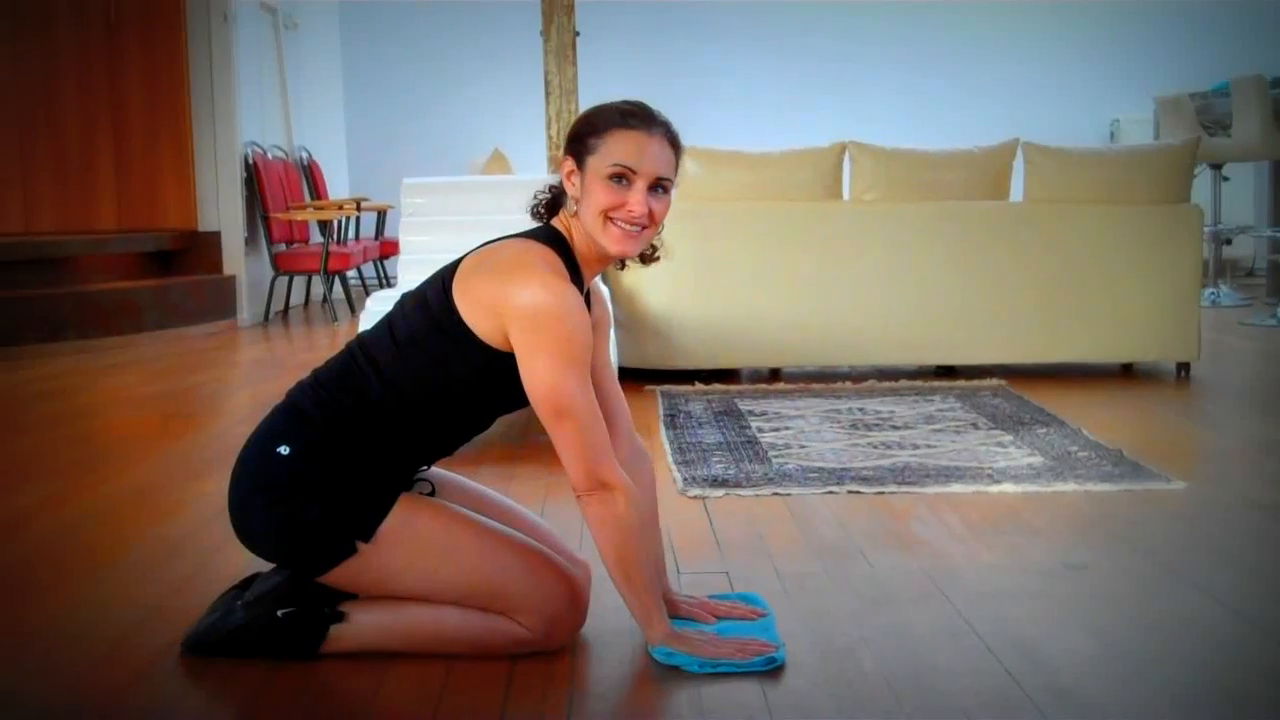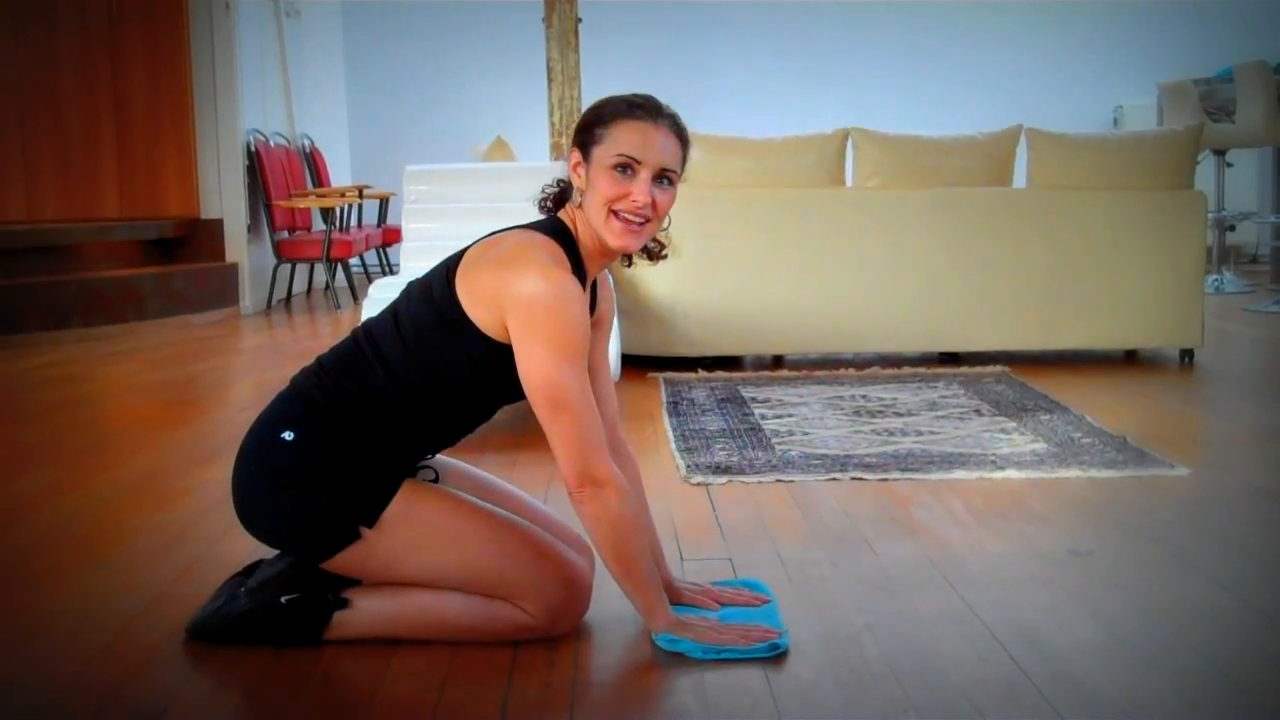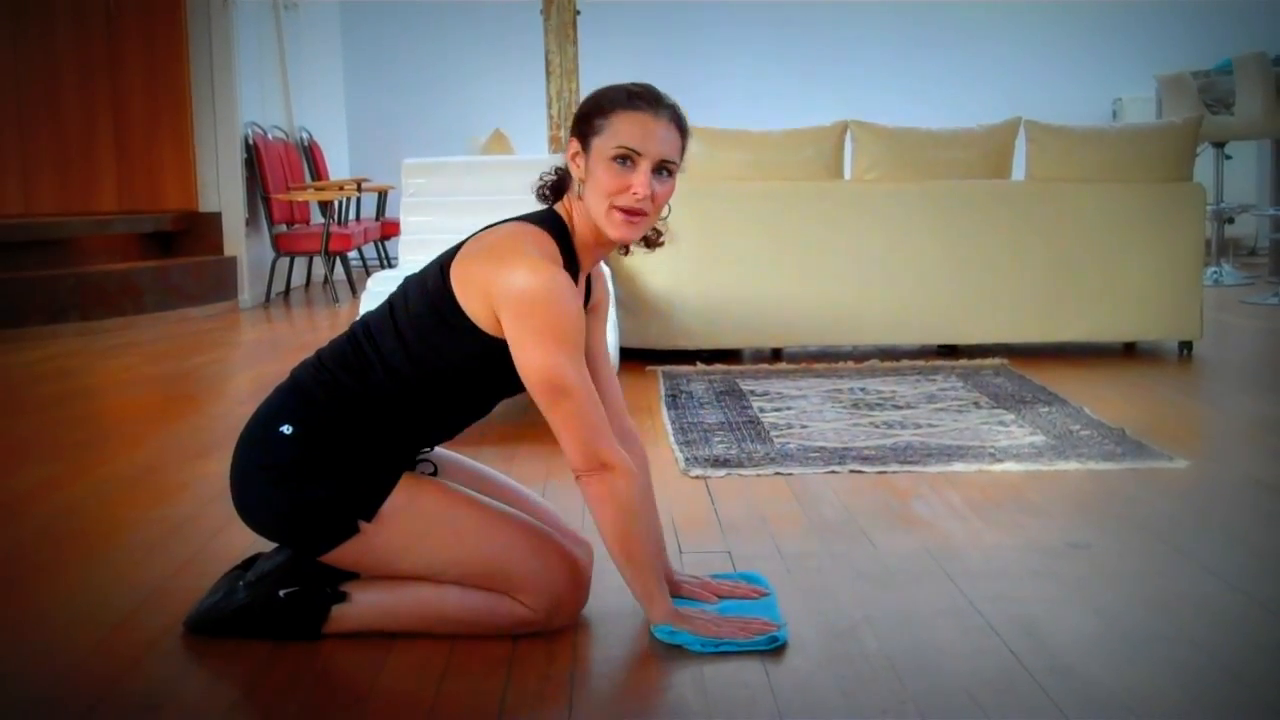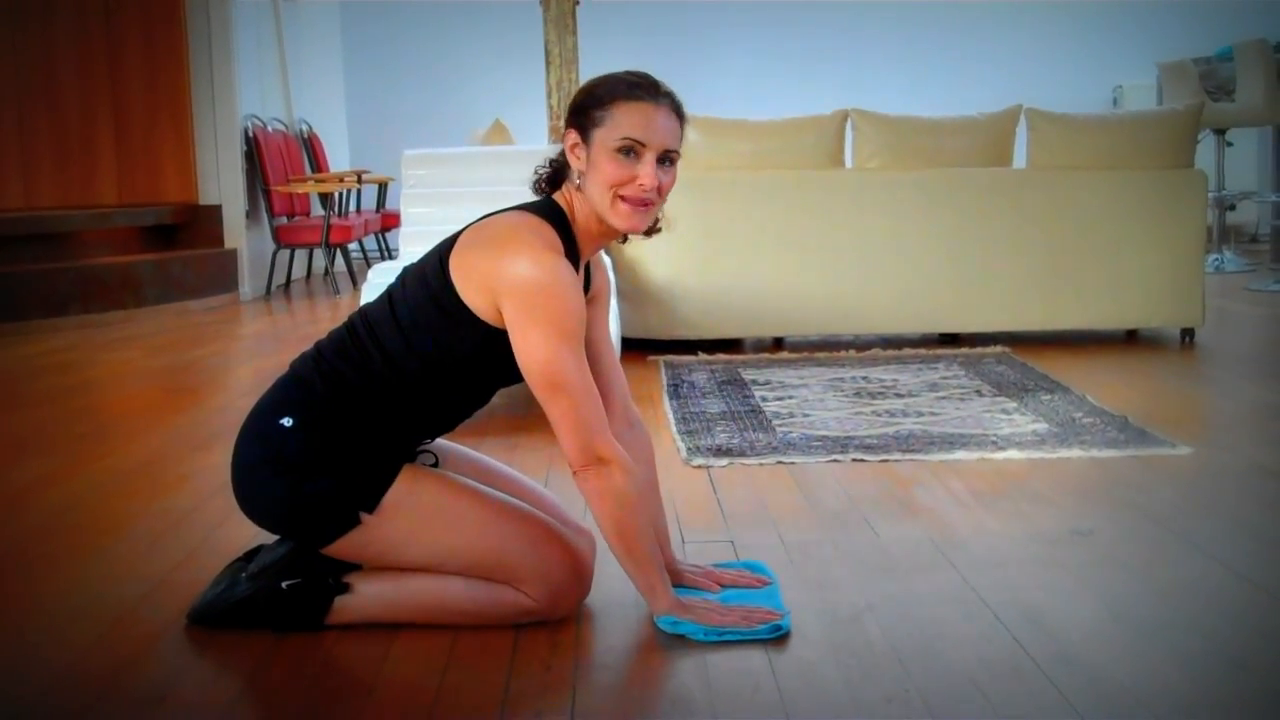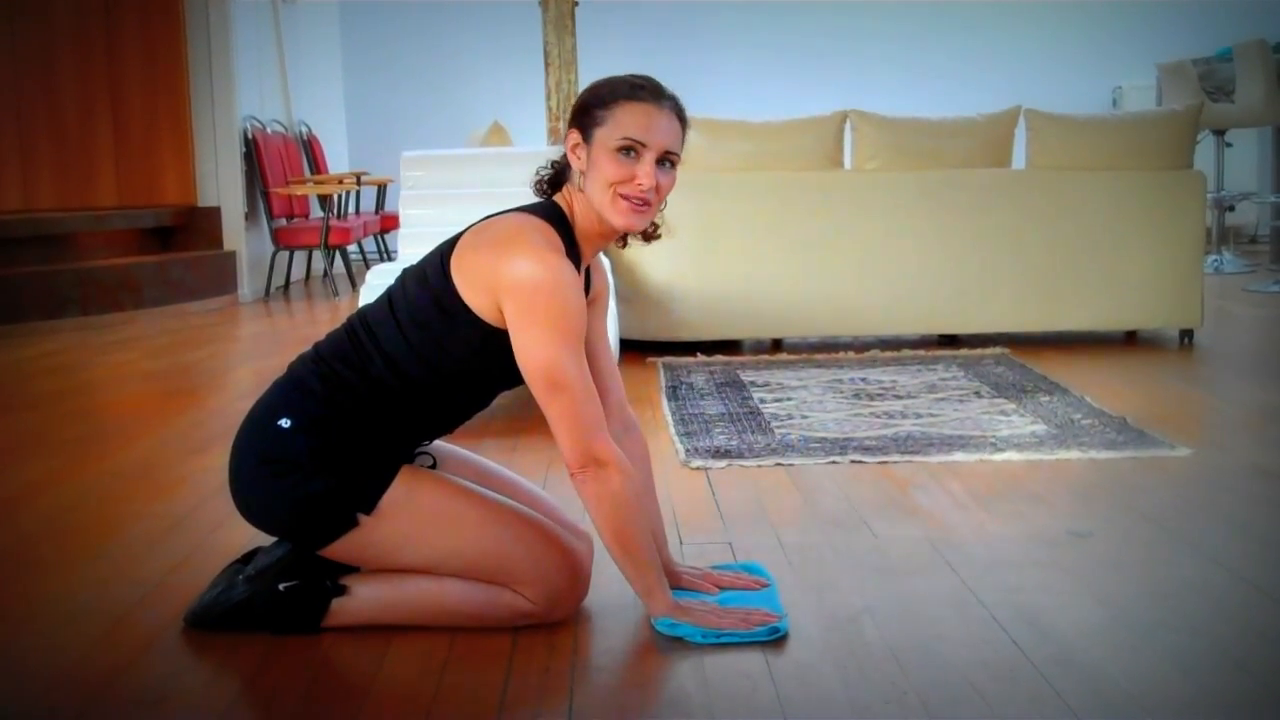
dt=1s
person 1, frame 1
left shoulder: (584, 296)
right shoulder: (540, 284)
left elbow: (626, 454)
right elbow: (600, 483)
left wrist: (663, 594)
right wrist: (660, 629)
left hip: (371, 473)
right hip: (304, 486)
left knee: (562, 576)
right knee: (555, 608)
left ankle: (328, 581)
right ankle: (300, 621)
person 1, frame 2
left shoulder: (590, 284)
right shoulder: (540, 276)
left elbow: (611, 450)
right elbow: (591, 480)
left wrist: (664, 580)
right wrist: (661, 616)
left hip: (376, 460)
right hip: (307, 471)
left knee: (570, 560)
right knee: (559, 596)
left ankle: (332, 567)
right ankle: (305, 606)
person 1, frame 3
left shoulder: (586, 275)
right shoulder: (532, 270)
left elbow: (618, 436)
right elbow: (598, 464)
left wrist: (664, 573)
right wrist: (662, 608)
left hip: (374, 452)
right hip: (304, 464)
left knee: (564, 552)
right knee: (557, 588)
left ankle: (328, 559)
right ankle: (304, 599)
person 1, frame 4
left shoulder: (583, 264)
right shoulder: (534, 259)
left elbow: (624, 426)
right elbow: (596, 459)
left wrist: (667, 562)
right wrist: (663, 597)
left hip: (377, 444)
right hip: (306, 456)
left knee: (565, 545)
right knee: (559, 576)
left ankle: (334, 551)
right ankle: (305, 591)
person 1, frame 5
left shoulder: (585, 266)
right shoulder: (535, 259)
left elbow: (620, 428)
right elbow: (594, 460)
left wrist: (664, 564)
right wrist: (661, 600)
left hip: (375, 446)
right hip: (304, 458)
left knee: (563, 547)
right knee: (558, 580)
left ankle: (333, 555)
right ankle: (302, 593)
